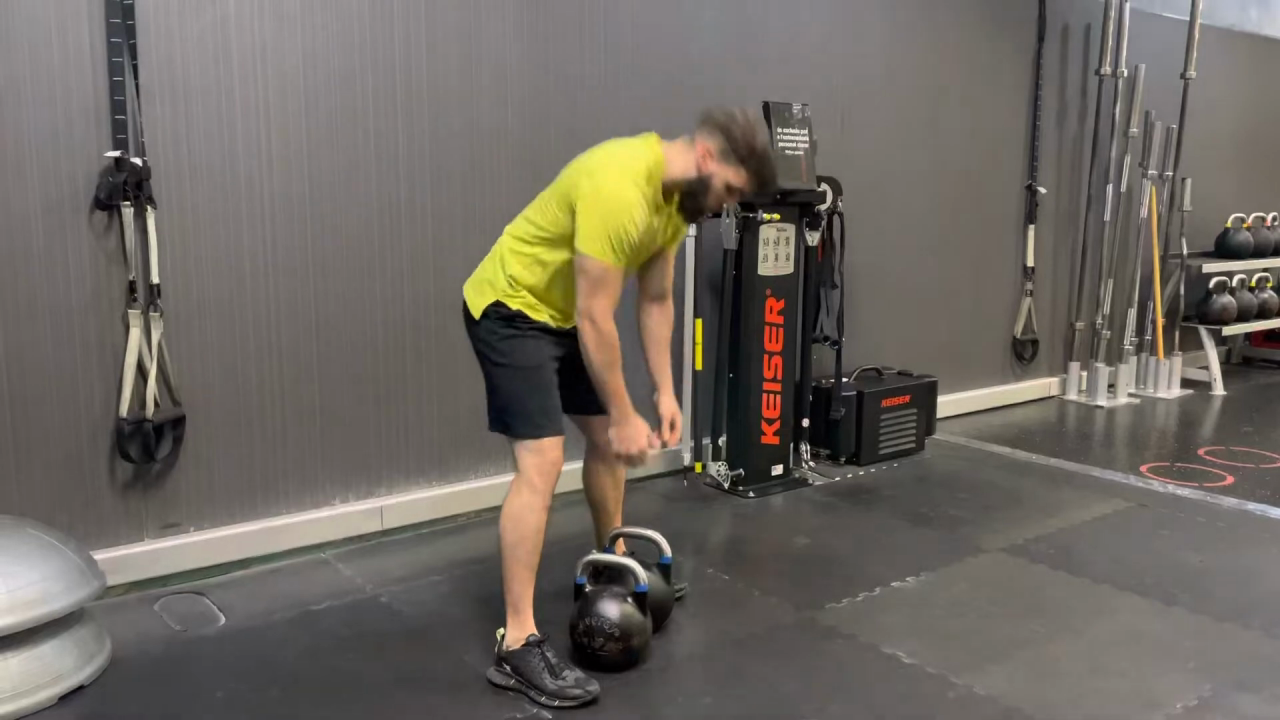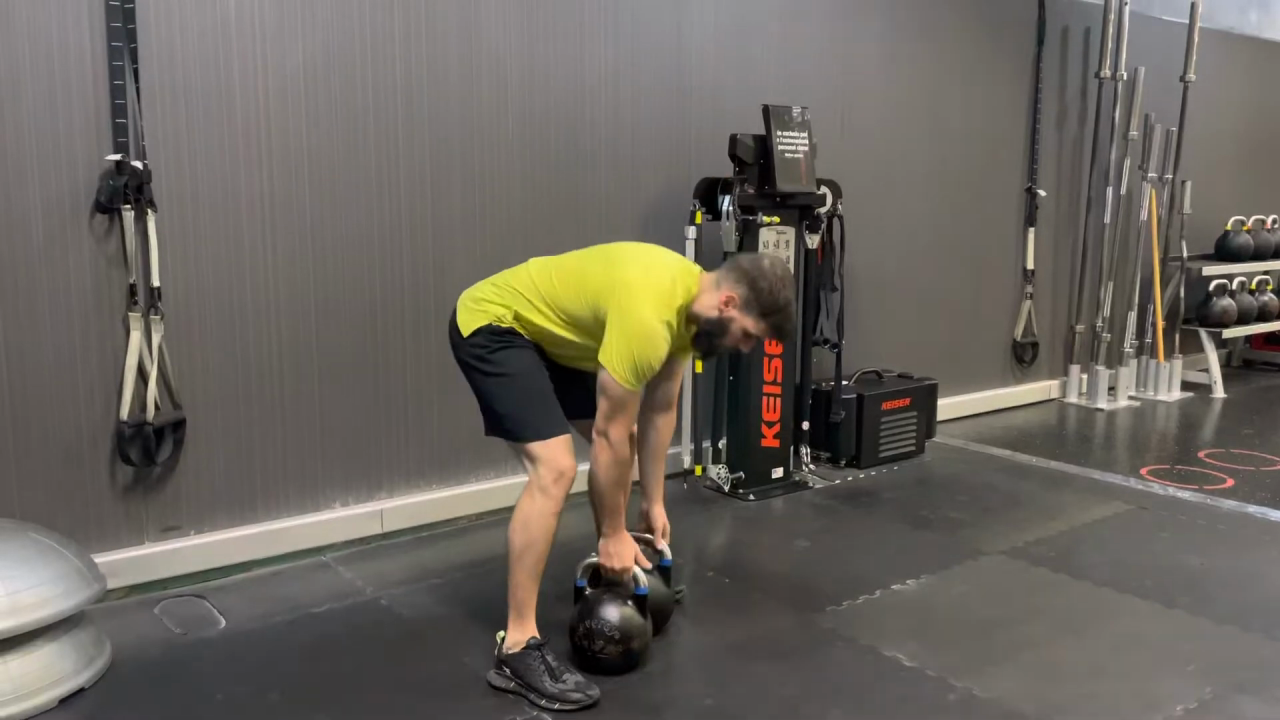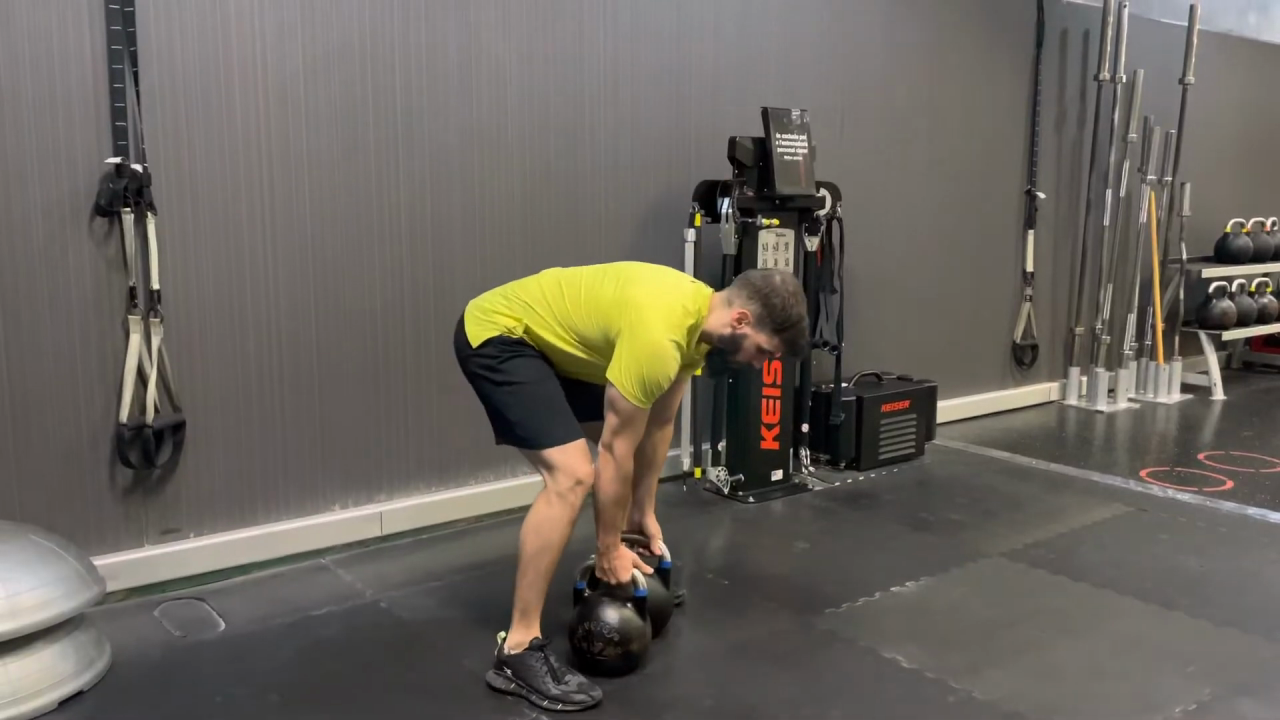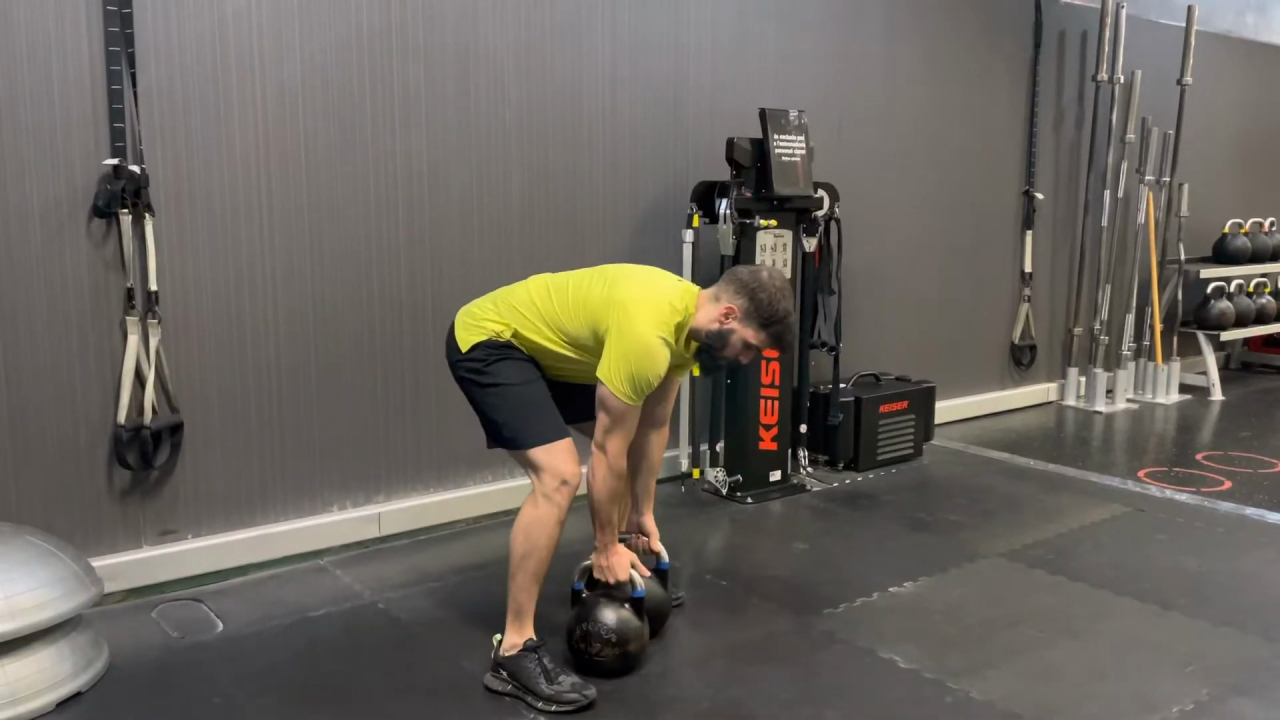
dt=0.4s
person 1, frame 1
left shoulder: (674, 192)
right shoulder: (618, 190)
left elbow: (655, 301)
right elbow: (595, 317)
left wrist: (665, 392)
right wrist: (623, 419)
left hip: (560, 315)
right hip: (510, 310)
left knee: (607, 437)
right knee: (541, 465)
right ankle: (517, 645)
person 1, frame 2
left shoulder: (690, 299)
right shoulder: (648, 317)
left elbow: (659, 411)
right elbow: (609, 434)
left wrist: (653, 501)
right wrist: (612, 534)
left hip: (542, 328)
right hip: (492, 324)
left knee: (626, 434)
right knee: (555, 469)
left ankle: (619, 567)
right ankle: (517, 649)
person 1, frame 3
left shoulder: (698, 315)
right shoulder: (659, 336)
left elbow: (657, 424)
right elbow: (615, 451)
left wrist: (644, 510)
right wrist: (609, 549)
left hip: (548, 336)
right hip: (497, 335)
left knee: (626, 434)
right knee: (572, 474)
left ankle: (621, 571)
right ankle: (518, 651)
person 1, frame 4
left shoulder: (686, 318)
right shoulder: (647, 334)
left elbow: (653, 426)
right elbow: (609, 450)
left wrist: (644, 512)
right wrist: (606, 547)
left hip: (542, 342)
right hip: (488, 341)
left knee: (624, 437)
right knee: (559, 477)
left ankle: (619, 575)
right ankle: (514, 653)
